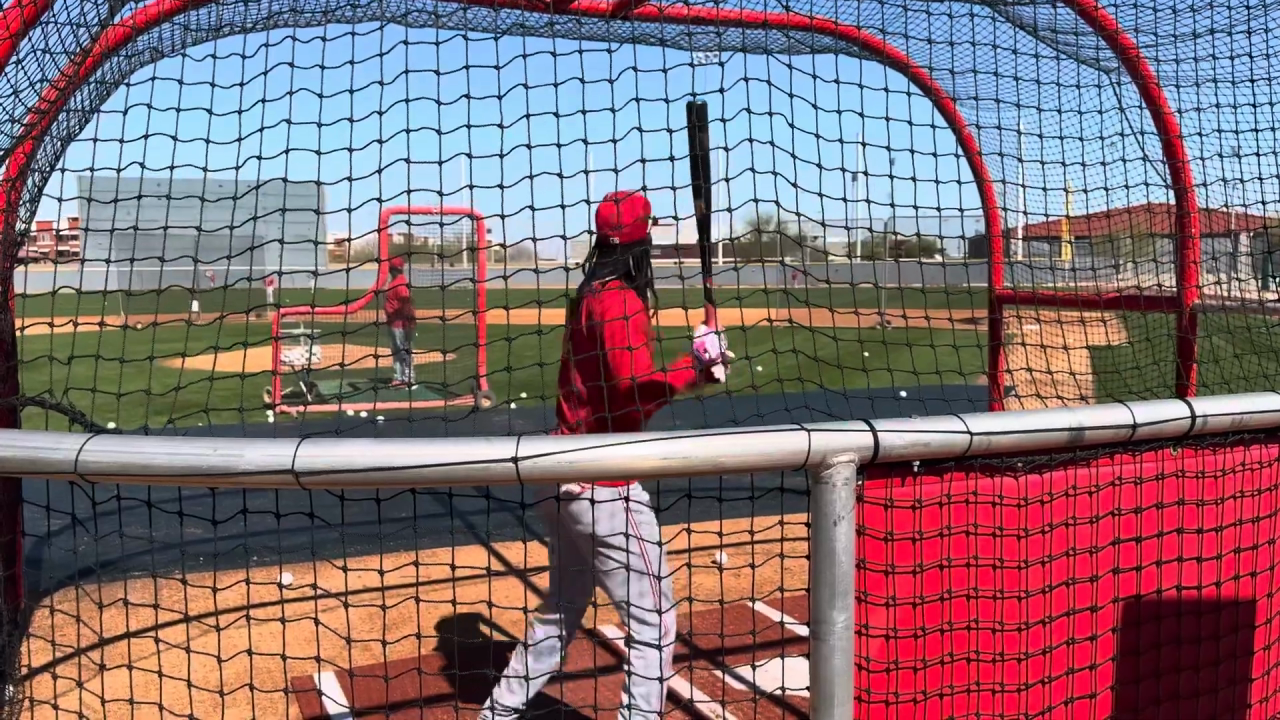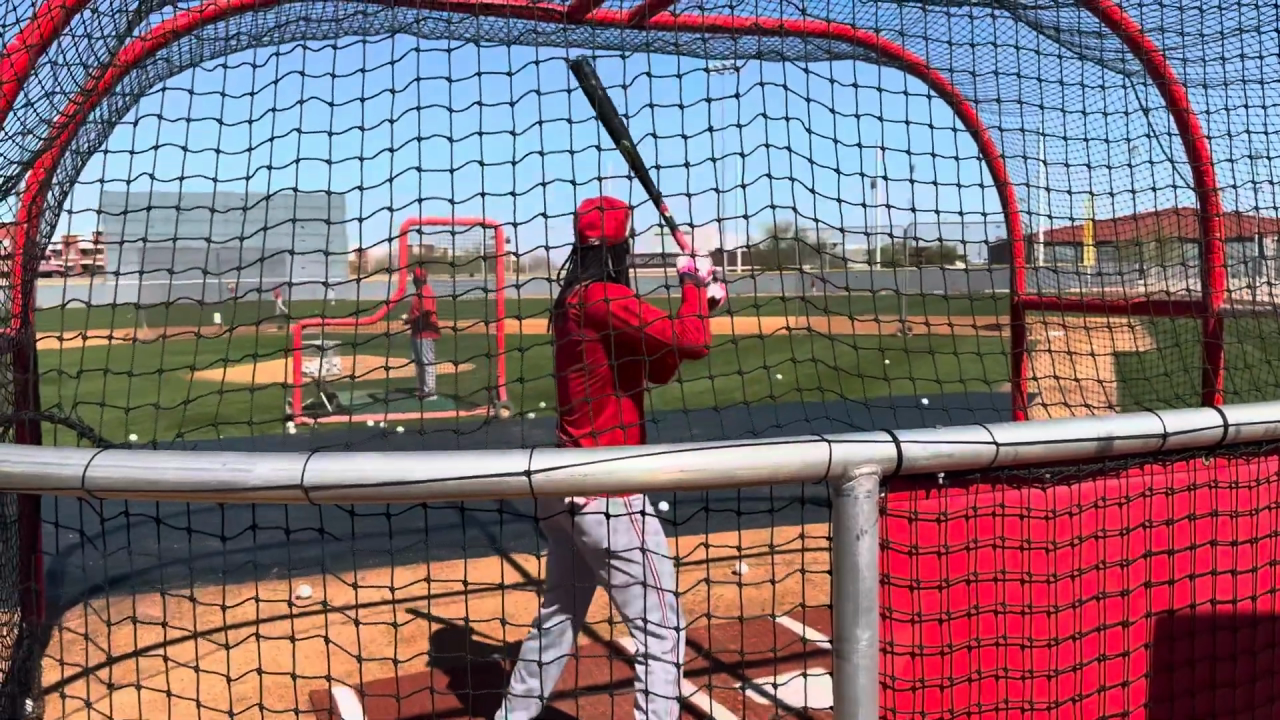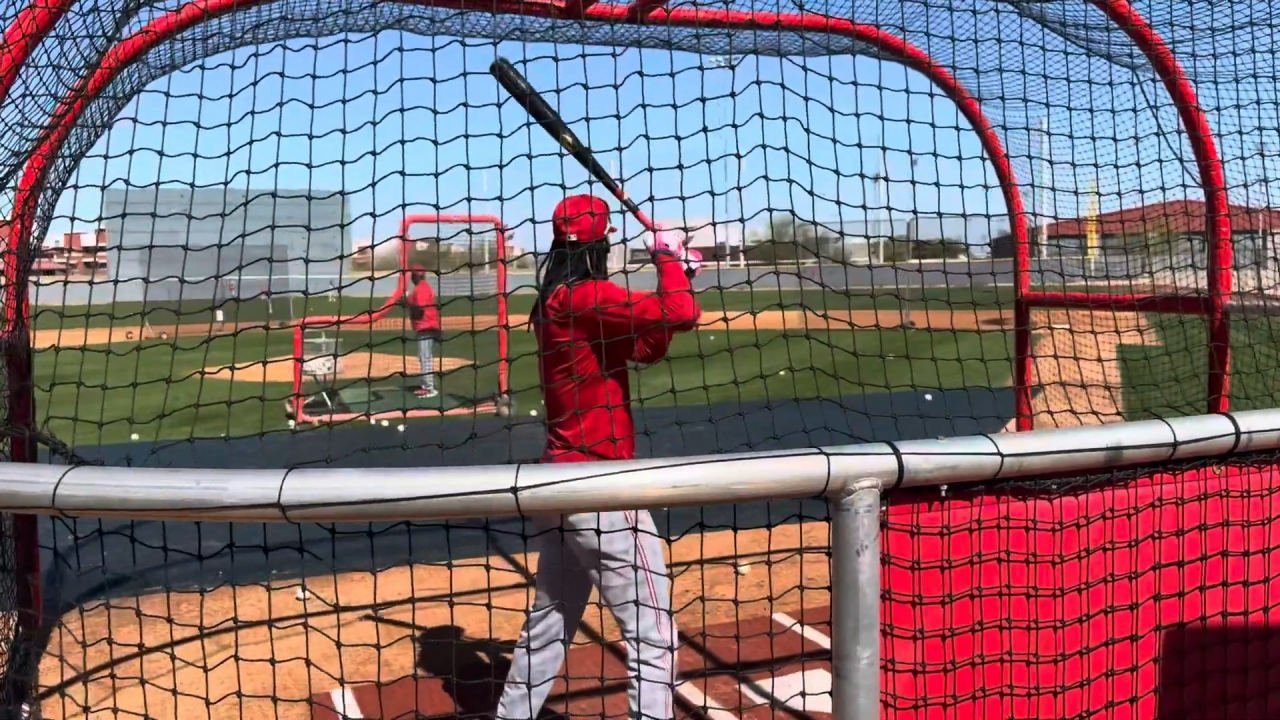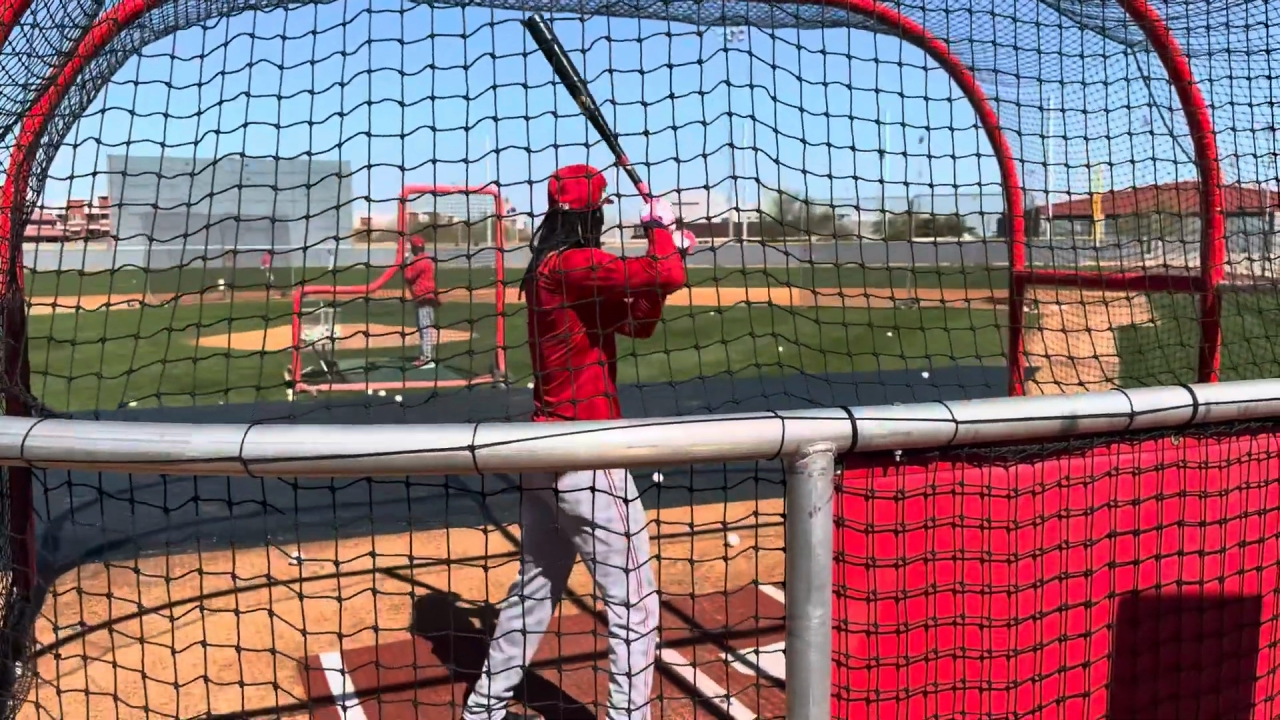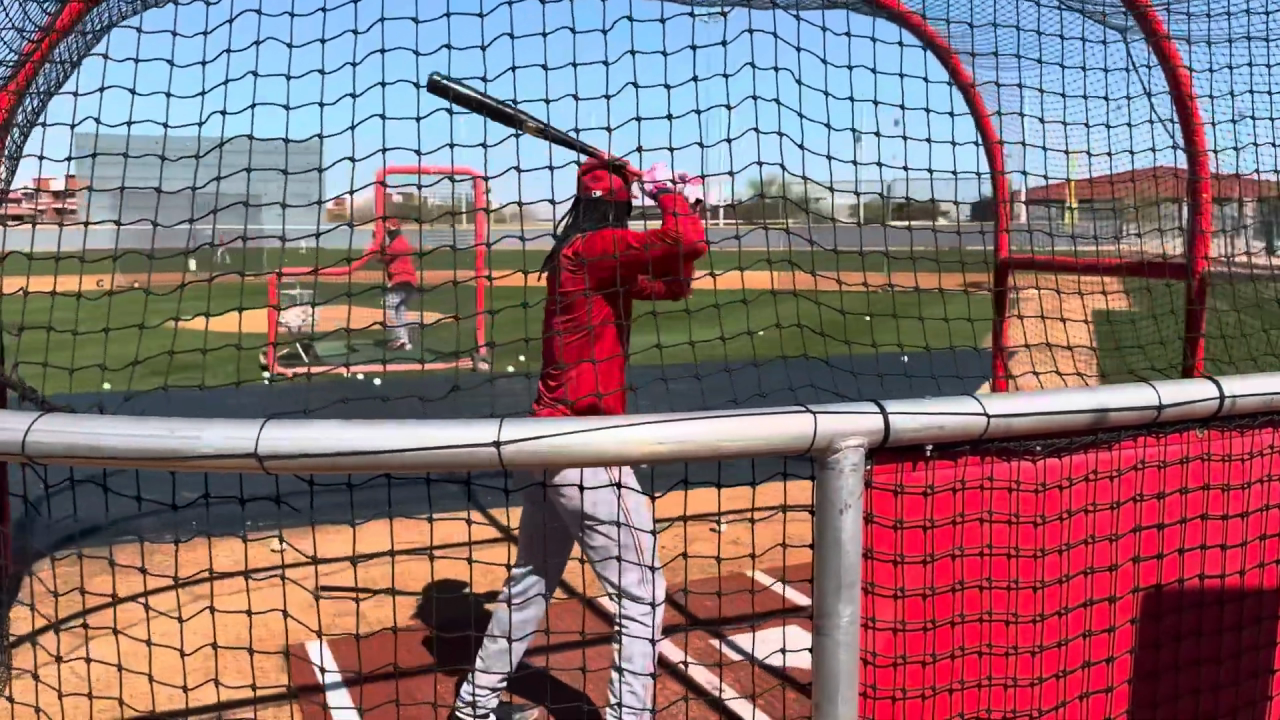
dt=1s
person 1, frame 1
left shoulder: (592, 295)
right shoulder: (620, 300)
right elbow: (636, 395)
left wrist: (690, 371)
right wrist: (693, 365)
left hip: (567, 475)
right hip: (602, 481)
left knee: (566, 600)
right knee: (653, 620)
person 1, frame 2
left shoulder: (574, 301)
right shoulder: (606, 298)
left elbow: (658, 369)
right elbow: (692, 343)
left wrist: (697, 300)
right wrist: (692, 280)
left hip: (566, 488)
right hip: (605, 493)
left knee: (557, 617)
right knee: (662, 631)
person 1, frame 3
left shoulder: (557, 300)
right shoulder: (586, 296)
left elbow: (648, 346)
right elbow: (683, 315)
left wrist: (674, 274)
right wrist: (666, 256)
left knee: (550, 622)
right knee: (654, 635)
person 1, frame 4
left shoulder: (551, 269)
right shoulder: (573, 265)
left elbow: (638, 321)
right elbow: (668, 278)
left wrist: (665, 248)
right wrist: (659, 226)
left knee: (534, 588)
right knee: (634, 602)
person 1, frame 5
left shoulder: (591, 258)
right shoulder: (596, 247)
left elbow: (674, 284)
right elbow: (690, 243)
left wrist: (683, 204)
right wrist: (667, 195)
left knee: (531, 579)
right knee: (642, 594)
